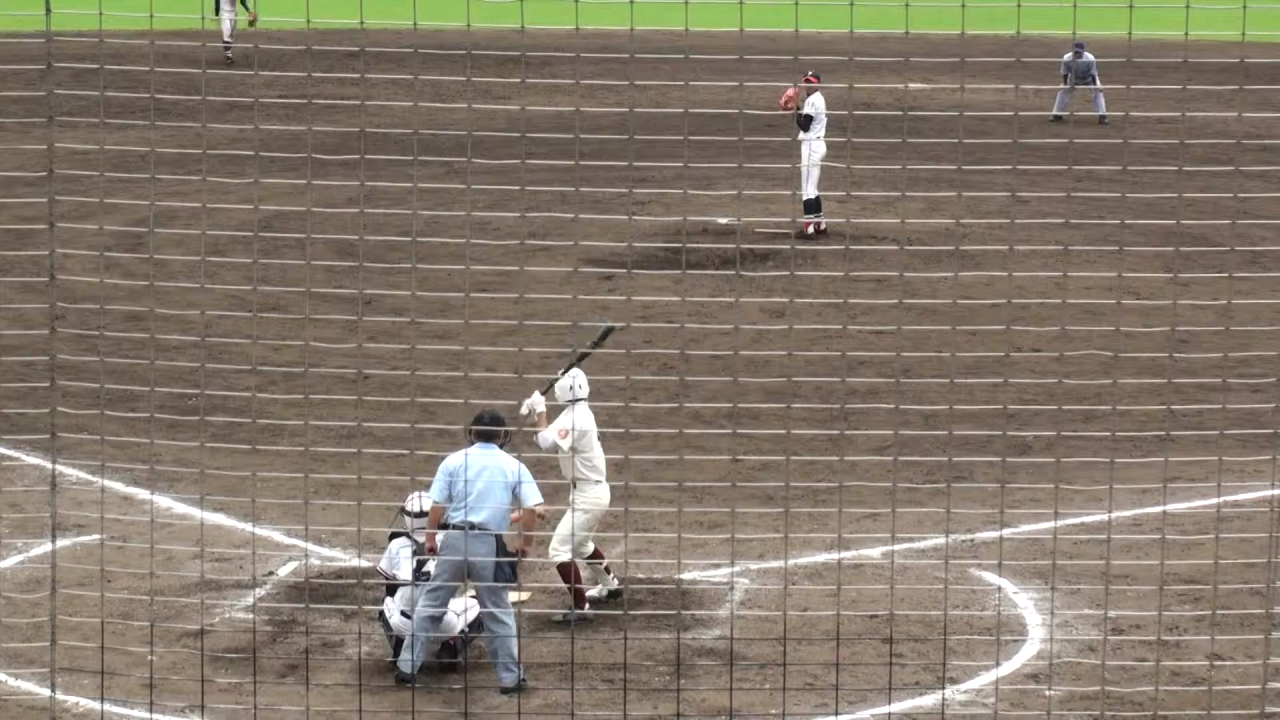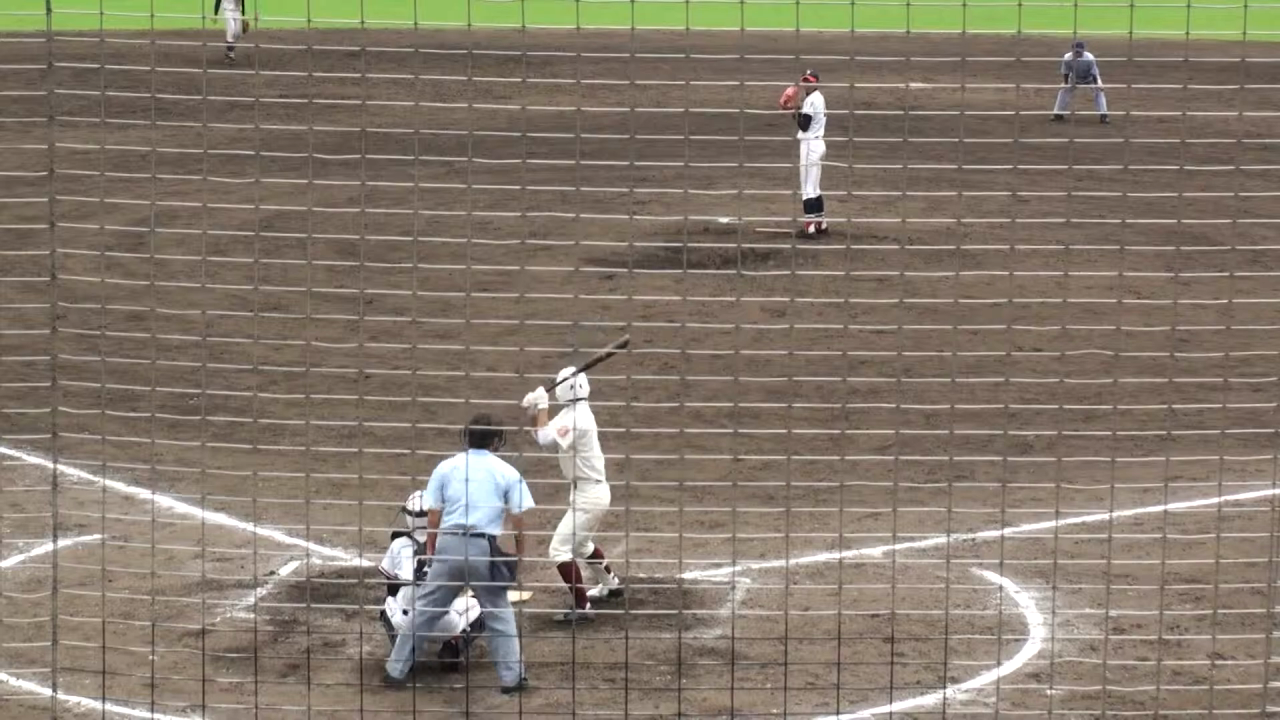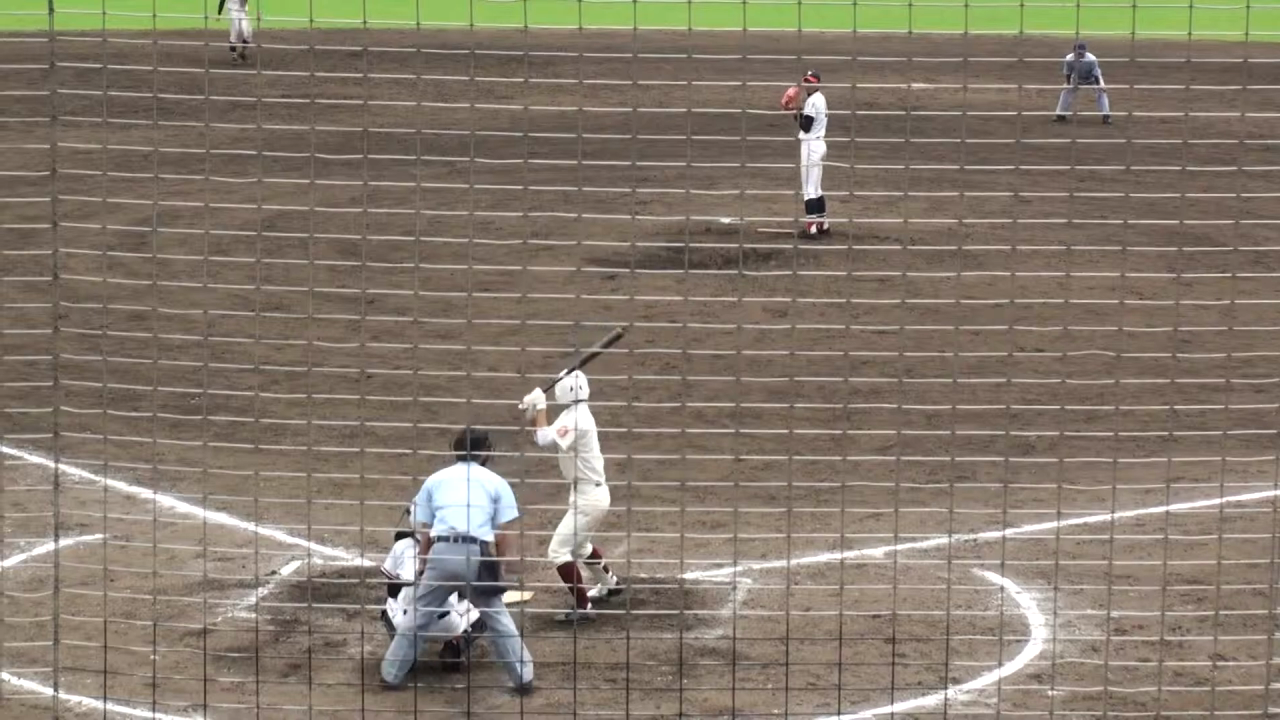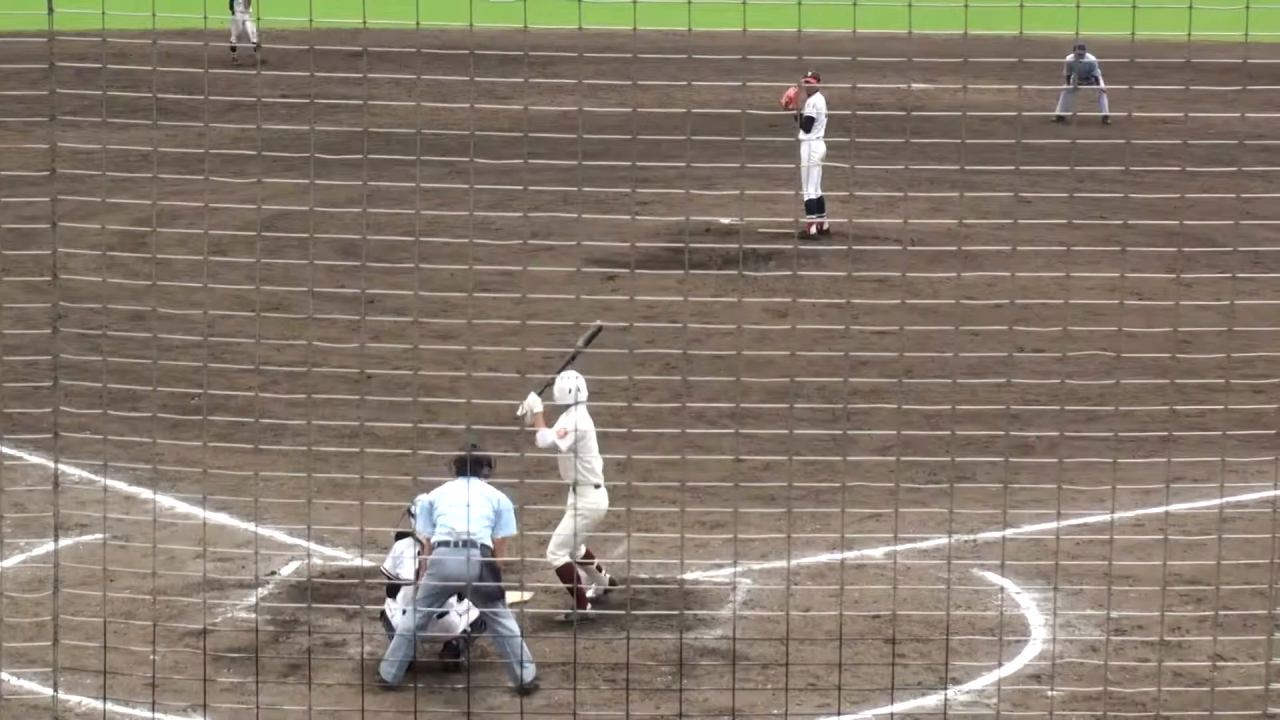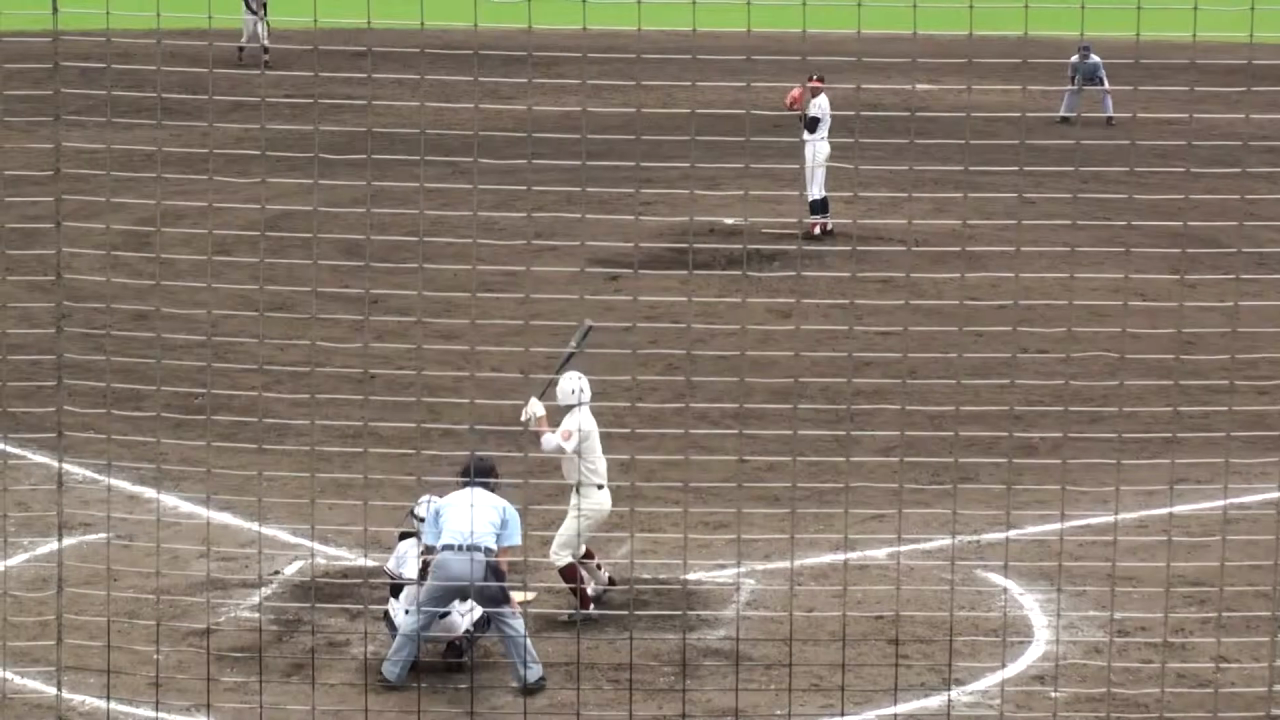
dt=0.2s
person 1, frame 1
left shoulder: (453, 461)
right shoulder: (513, 466)
left elbow: (437, 505)
right elbow: (531, 508)
left wrist: (430, 537)
right wrist: (525, 541)
left hip: (454, 540)
right hip: (489, 544)
left knee: (430, 603)
right knee: (498, 612)
left ankle: (407, 667)
right ankle: (510, 678)
person 1, frame 2
left shoulder: (446, 467)
right shoulder: (507, 471)
left elbow: (433, 514)
right elbow: (517, 517)
left wrist: (431, 546)
right wrist: (519, 551)
left hip: (448, 545)
right hip: (483, 547)
left knee: (425, 608)
right knee: (499, 613)
left ankle: (396, 670)
right ankle: (512, 677)
person 1, frame 3
left shoulder: (434, 480)
right shoulder: (496, 482)
left elbow: (424, 529)
right elbow: (502, 531)
left wrist: (422, 561)
left hip: (441, 552)
right hip: (476, 554)
left knee: (419, 615)
right knee: (496, 616)
left ankle: (392, 674)
right ankle: (523, 677)
person 1, frame 4
left shoulder: (435, 494)
right shoulder: (497, 496)
left elbow: (427, 542)
right elbow: (499, 546)
left wrist: (425, 576)
right wrist: (495, 579)
left hip: (442, 558)
right hip: (477, 560)
left knee: (417, 616)
right knee: (500, 618)
left ankle: (389, 675)
right ankle: (526, 677)
person 1, frame 5
left shoulder: (442, 502)
right shoulder: (503, 505)
right elbow: (503, 554)
left wrist: (432, 580)
right wrist: (502, 589)
left hip: (446, 562)
right hip: (481, 563)
left knee: (418, 617)
right knee: (508, 618)
left ankle: (391, 674)
right ankle: (531, 678)
person 2, frame 1
left shoulder: (576, 417)
right shoulder: (576, 412)
left elbow: (546, 442)
right elbow: (548, 436)
left wrist: (540, 410)
right wrist: (534, 414)
left hip: (588, 494)
right hip: (591, 491)
left knee: (559, 549)
right knee: (580, 544)
left ankle: (580, 608)
right ankle: (610, 585)
person 2, frame 2
left shoulder: (576, 416)
right shoulder: (574, 412)
left elbow: (545, 439)
right elbow: (542, 433)
left wrist: (542, 406)
right wrist: (535, 409)
left hip: (588, 494)
right hip: (591, 490)
left knee: (560, 549)
right knee: (581, 543)
left ankle: (582, 607)
right ankle: (611, 584)
person 2, frame 3
left shoulder: (577, 418)
right shoulder: (574, 413)
left elbow: (544, 439)
right elbow: (546, 436)
left wrist: (540, 407)
right wrist: (532, 412)
left hip: (588, 496)
right hip: (590, 492)
left knee: (559, 550)
right knee: (579, 545)
left ankle: (583, 608)
right ankle: (609, 583)
person 2, frame 4
left shoulder: (575, 419)
right shoulder: (574, 416)
left elbow: (545, 442)
right elbow: (548, 440)
left wrist: (537, 411)
right wrist: (531, 418)
left hip: (587, 498)
right hip: (588, 495)
left knee: (557, 553)
right knee: (572, 546)
left ankle: (582, 608)
right ankle: (603, 582)
person 2, frame 5
left shoulder: (579, 420)
right shoulder: (578, 417)
left elbow: (550, 445)
right elbow: (555, 444)
left wrist: (540, 416)
right wrist: (535, 422)
left hip: (590, 499)
right hip: (590, 495)
left knee: (560, 553)
right knee: (573, 546)
left ankle: (585, 608)
right ankle: (602, 580)
